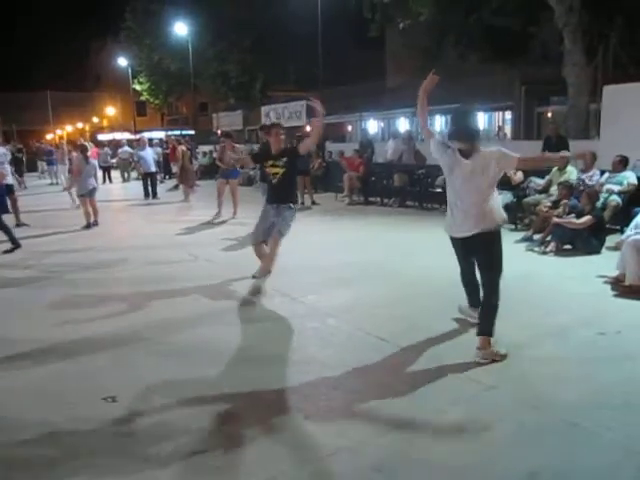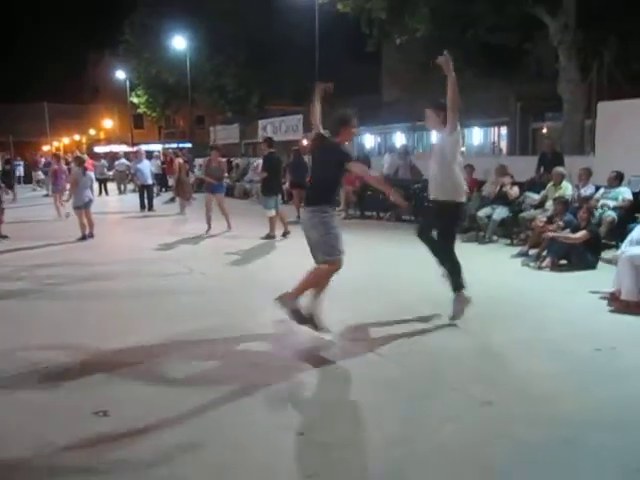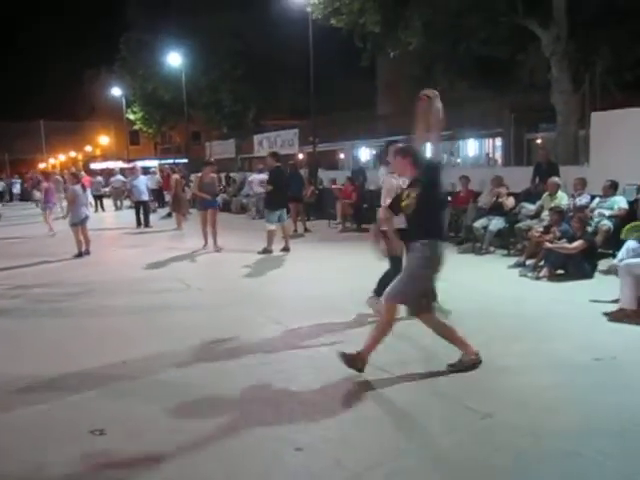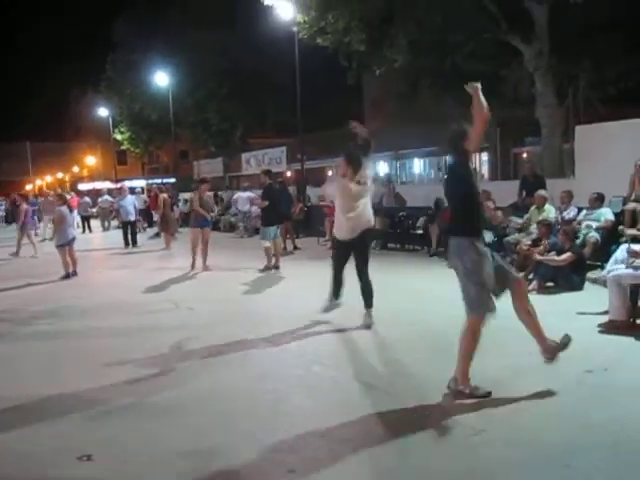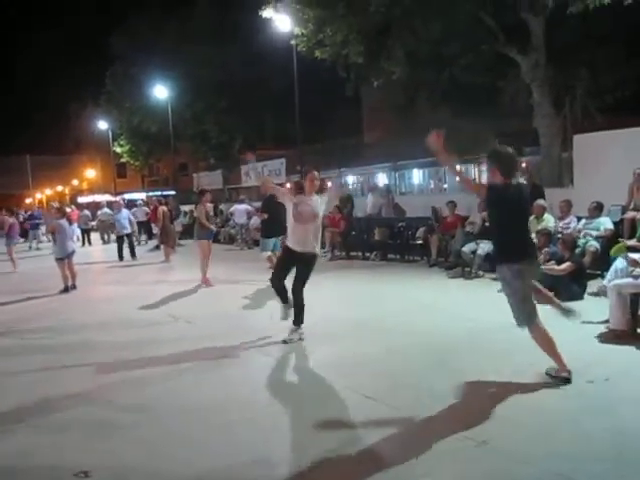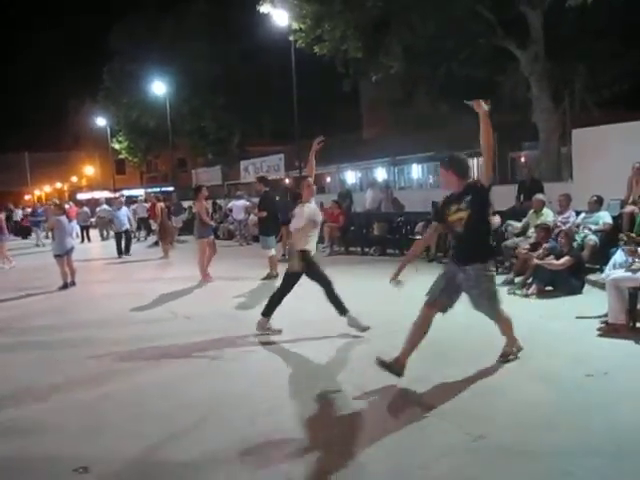
dt=0.5s
person 1, frame 1
left shoulder: (292, 153)
right shoulder: (264, 155)
left elbow: (314, 138)
left wrist: (319, 114)
left hip: (287, 208)
right hip: (270, 206)
left knee: (273, 242)
right knee: (256, 243)
left ankle: (260, 282)
right ankle: (265, 268)
person 1, frame 2
left shoulder: (321, 143)
right shoulder: (336, 151)
left elbow: (315, 119)
right elbow: (361, 170)
left wrist: (317, 95)
right wrist: (389, 190)
left hip: (312, 210)
right hip: (321, 211)
left knee: (326, 264)
right knee: (332, 262)
left ankle: (309, 307)
right ankle: (291, 297)
person 1, frame 3
left shoulder: (429, 174)
right shoulder: (404, 193)
left elbow: (434, 133)
right elbow: (385, 215)
left wrist: (432, 100)
left hip: (427, 248)
right hip: (416, 249)
left knee: (390, 300)
right knee: (422, 312)
left ankle: (364, 355)
right ankle: (469, 353)
person 1, frame 4
left shoulder: (459, 172)
right shoulder: (459, 164)
right elbow: (482, 119)
right wrist: (477, 93)
left hip: (474, 243)
right hip: (466, 245)
left knee: (518, 286)
right knee: (478, 314)
left ankle: (545, 345)
right ankle: (460, 380)
person 1, frame 5
left shoulder: (499, 195)
right shoulder: (521, 190)
left elbow: (465, 181)
left wrist: (439, 150)
left hip: (511, 266)
right hip: (527, 259)
left knee: (530, 322)
right knee: (528, 285)
left ankle: (561, 368)
right ankle: (558, 305)
person 1, frame 6
left shoulder: (478, 191)
right shoulder: (447, 205)
left elbow: (488, 153)
right elbow: (426, 238)
left wrist: (483, 116)
right wrist: (402, 266)
left hip: (477, 268)
right hip: (455, 266)
left knee: (494, 314)
right knee: (427, 310)
left ankle: (512, 343)
right ankle: (401, 361)
person 2, frame 1
left shoulder: (445, 153)
right shoulder: (492, 156)
left elbow: (424, 126)
right elbow: (528, 162)
left wrist: (424, 91)
left hip: (459, 229)
right hip: (488, 228)
left knee: (468, 270)
right knee: (491, 282)
left ankle: (474, 308)
right ankle: (485, 342)
person 2, frame 2
left shoulder: (450, 135)
right shoulder: (445, 138)
left elbow: (453, 105)
left wrist: (450, 73)
left hip: (450, 198)
right hip: (441, 197)
left knee: (445, 246)
right knee: (423, 231)
left ankle: (459, 294)
right ankle: (450, 269)
person 2, frame 3
right shoulder: (391, 180)
right elbow: (387, 207)
left hip: (407, 225)
right hip: (394, 226)
right knee: (396, 267)
right ankle: (374, 298)
person 2, frame 4
left shoulder: (341, 185)
right shoulder: (365, 179)
right elbow: (366, 148)
right wrist: (362, 132)
left hip: (345, 234)
right hip: (365, 230)
left knee: (338, 268)
right knee: (363, 273)
left ankle: (334, 299)
right ankle: (368, 313)
person 2, frame 5
left shoulder: (321, 201)
right shoulder: (291, 198)
right elbow: (270, 186)
left hip: (310, 252)
right hip: (290, 249)
left knee: (297, 289)
right knee: (276, 281)
left ankle: (297, 328)
right ankle: (287, 305)
person 2, frame 6
left shoulder: (311, 203)
right shoulder: (303, 210)
left elbow: (310, 173)
right elbow: (295, 235)
left wrist: (313, 151)
right wrist: (295, 258)
left hip: (303, 252)
right hip: (301, 252)
left knee: (285, 288)
right knee: (326, 284)
left ankle: (264, 322)
right ankle: (347, 317)
